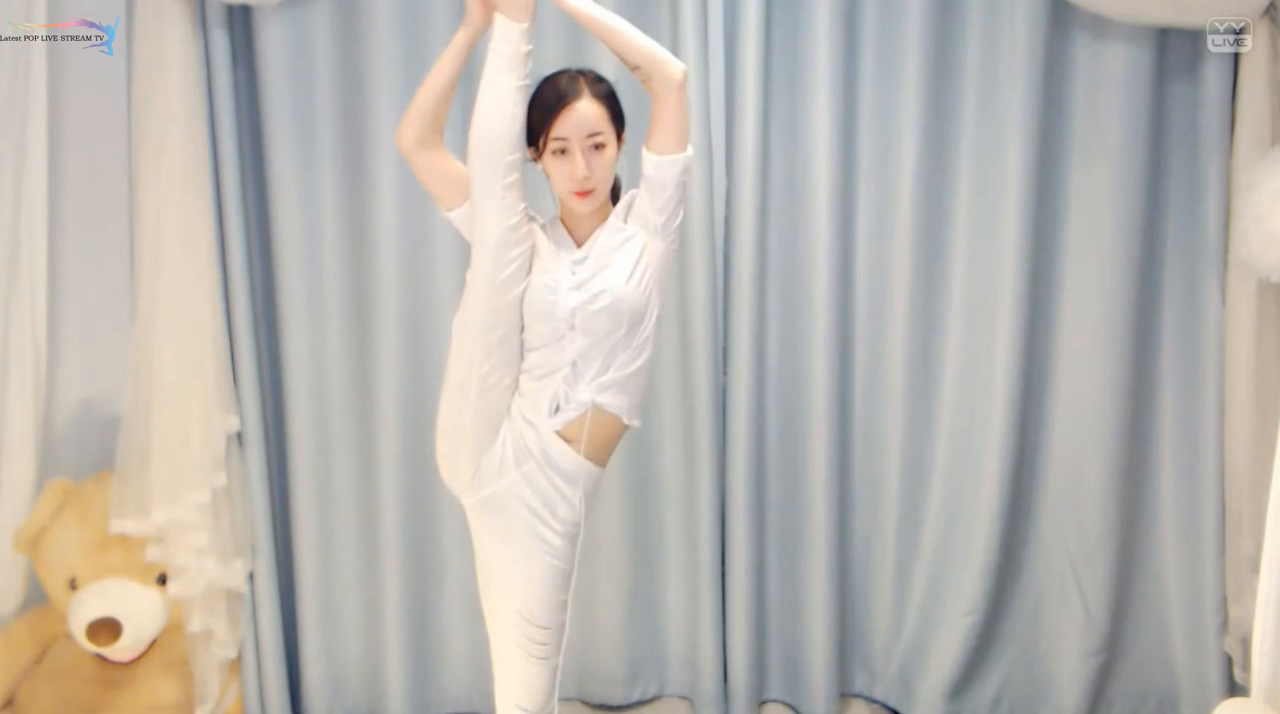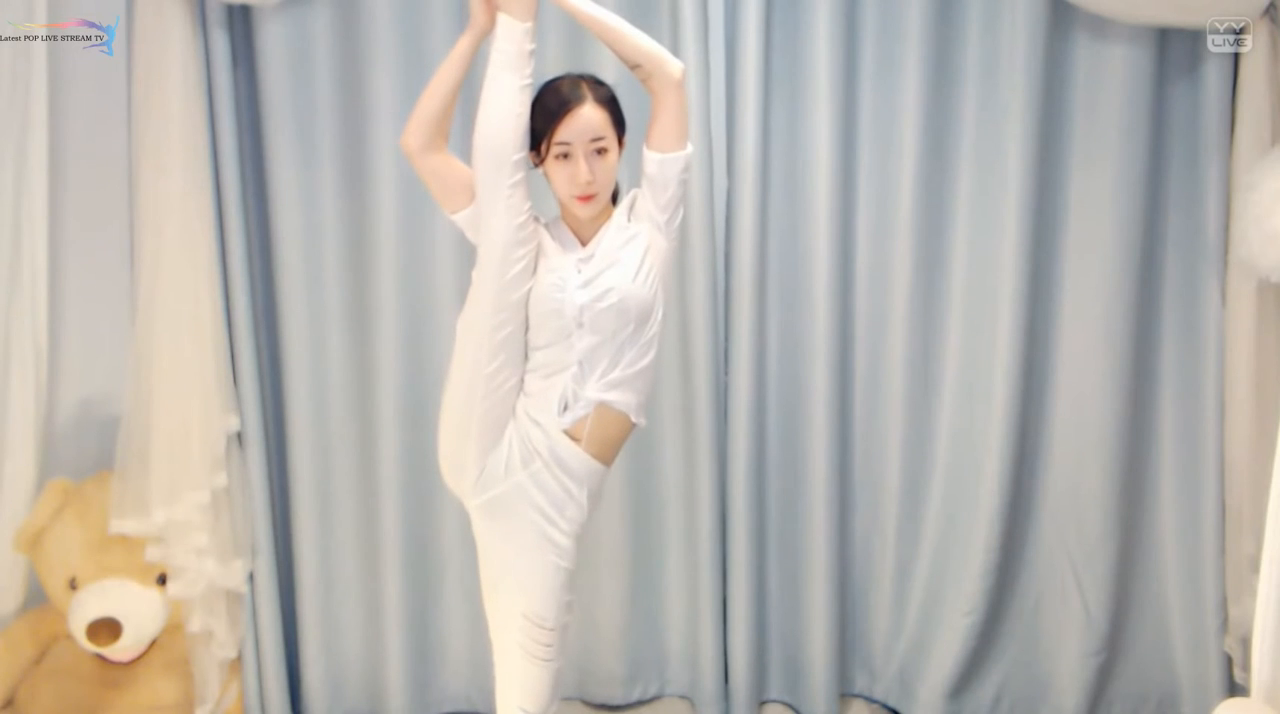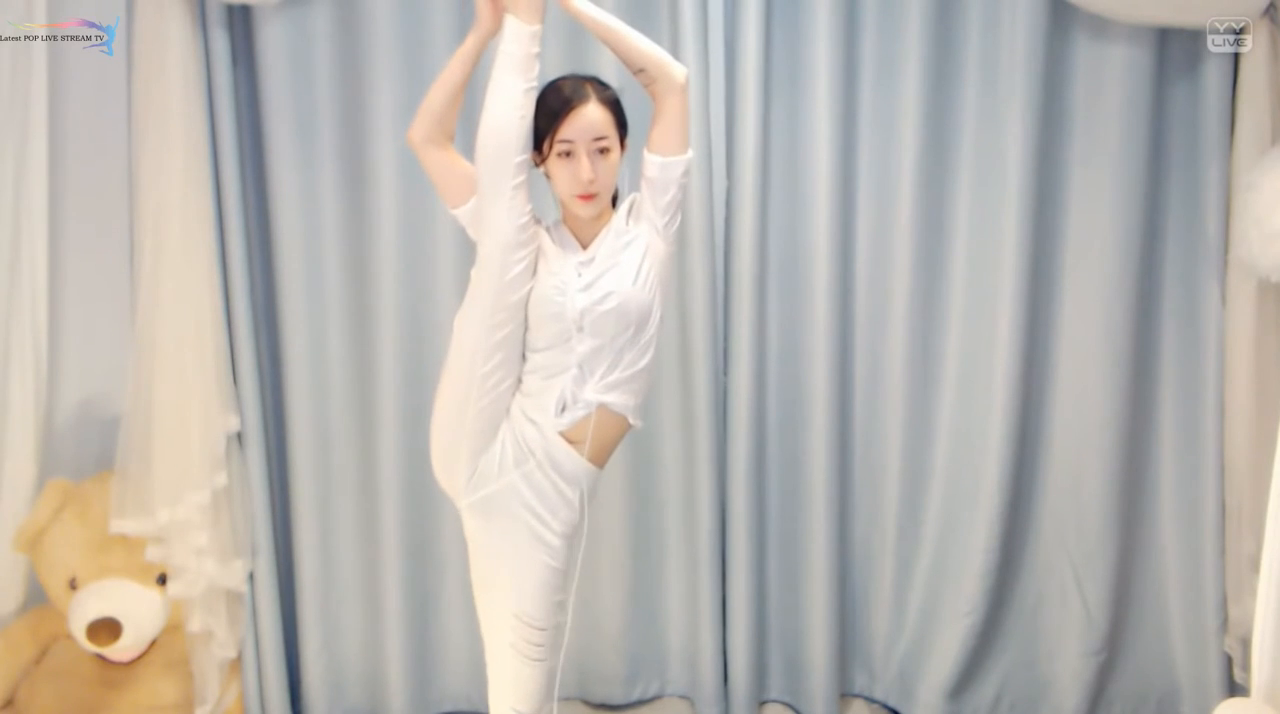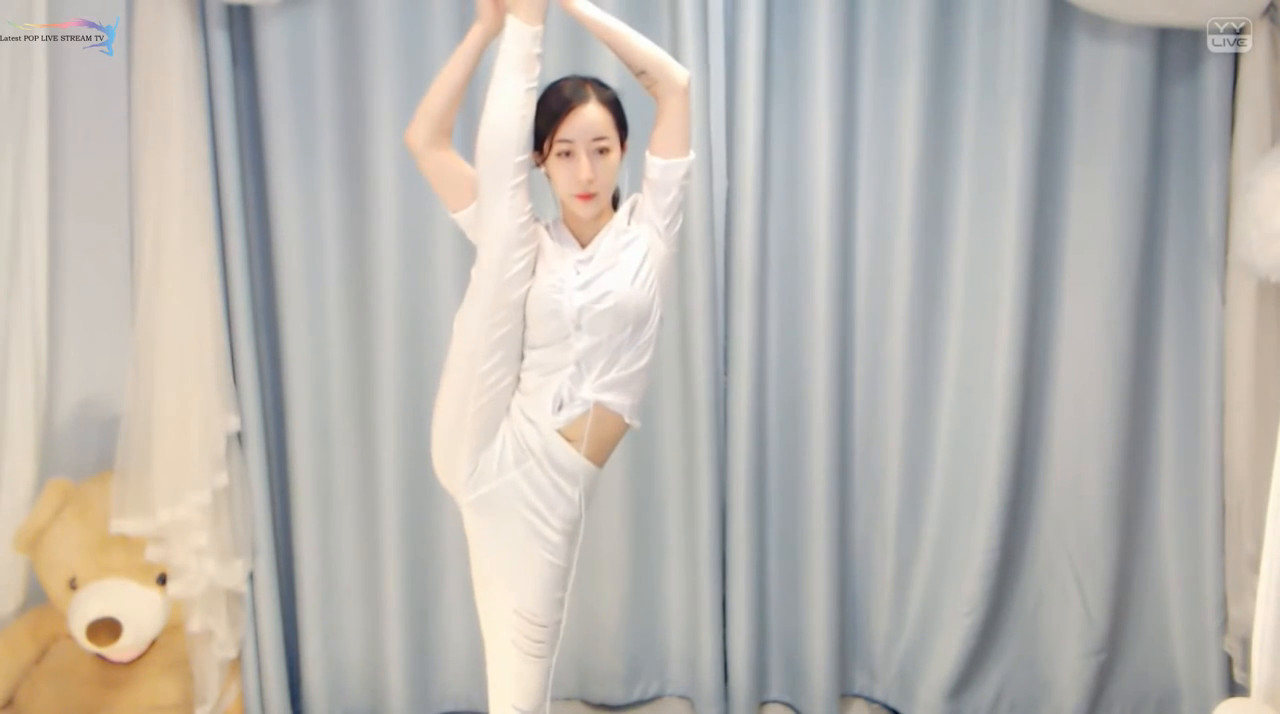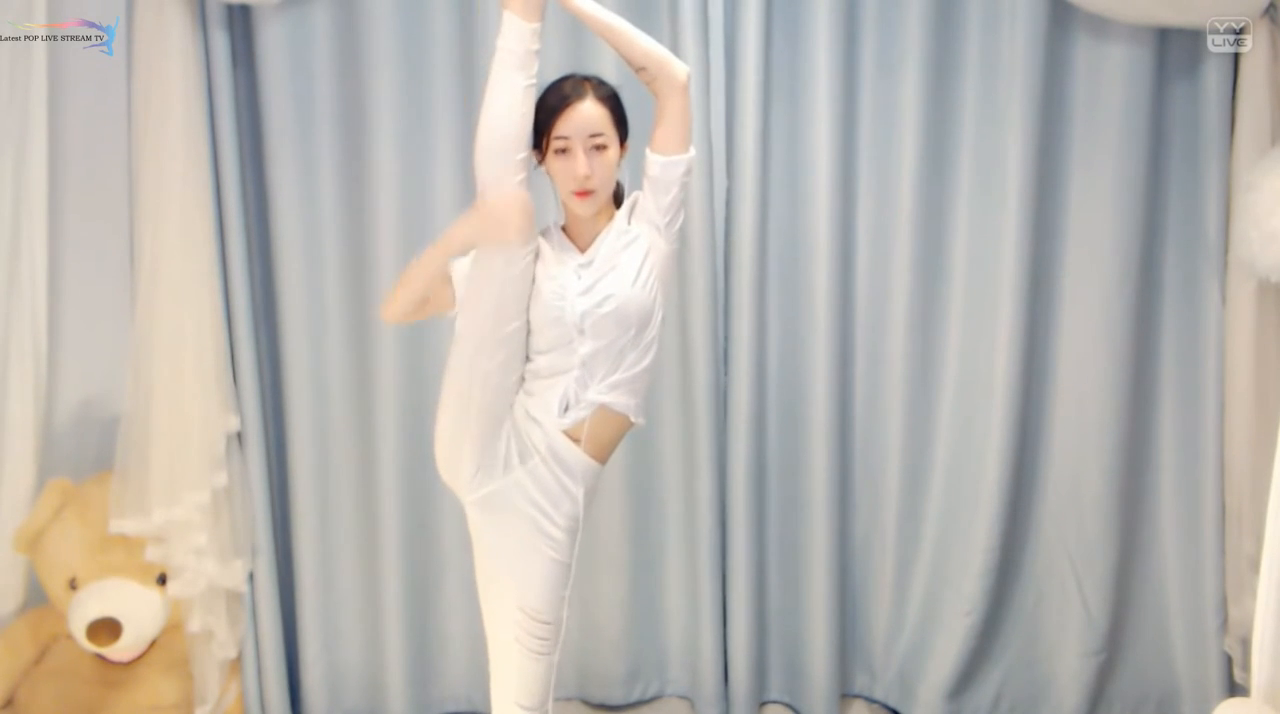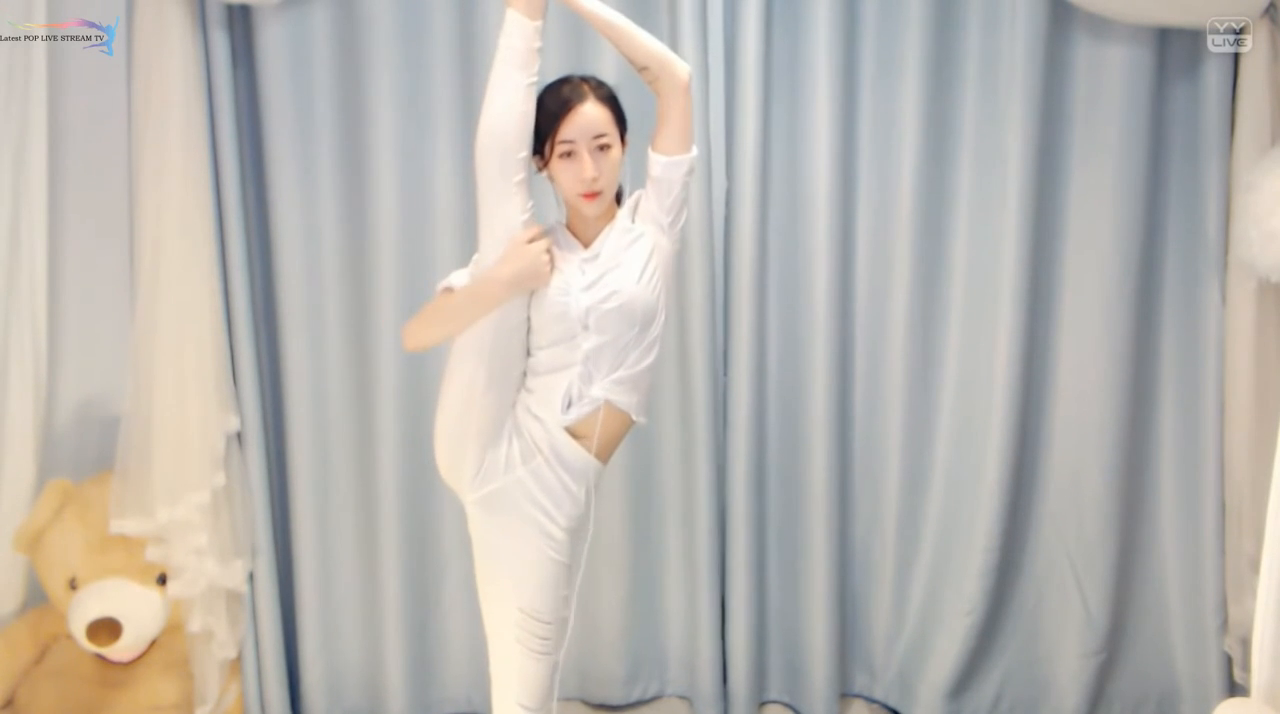
dt=0.7s
person 1, frame 1
left shoulder: (647, 224)
right shoulder: (523, 241)
left elbow: (668, 76)
right elbow: (416, 140)
left hip: (549, 483)
right hip: (490, 452)
person 1, frame 2
left shoulder: (649, 223)
right shoulder: (528, 244)
left elbow: (667, 75)
right elbow: (420, 144)
left hip: (555, 481)
right hip: (495, 451)
person 1, frame 3
left shoulder: (648, 226)
right shoulder: (527, 245)
left elbow: (671, 80)
right elbow: (427, 137)
left hip: (550, 484)
right hip: (486, 453)
left knee: (528, 657)
person 1, frame 4
left shoulder: (649, 227)
right shoulder: (526, 245)
left elbow: (673, 83)
right elbow: (425, 141)
left hip: (548, 483)
right hip: (485, 449)
person 1, frame 5
left shoulder: (649, 226)
right shoulder: (524, 253)
left elbow: (673, 79)
right elbow: (397, 309)
right wrist: (464, 234)
left hip: (552, 483)
right hip: (490, 451)
person 1, frame 6
left shoulder: (652, 225)
right shoulder: (530, 248)
left elbow: (673, 77)
right elbow: (415, 335)
right wrist: (503, 282)
left hip: (551, 481)
right hip: (490, 450)
